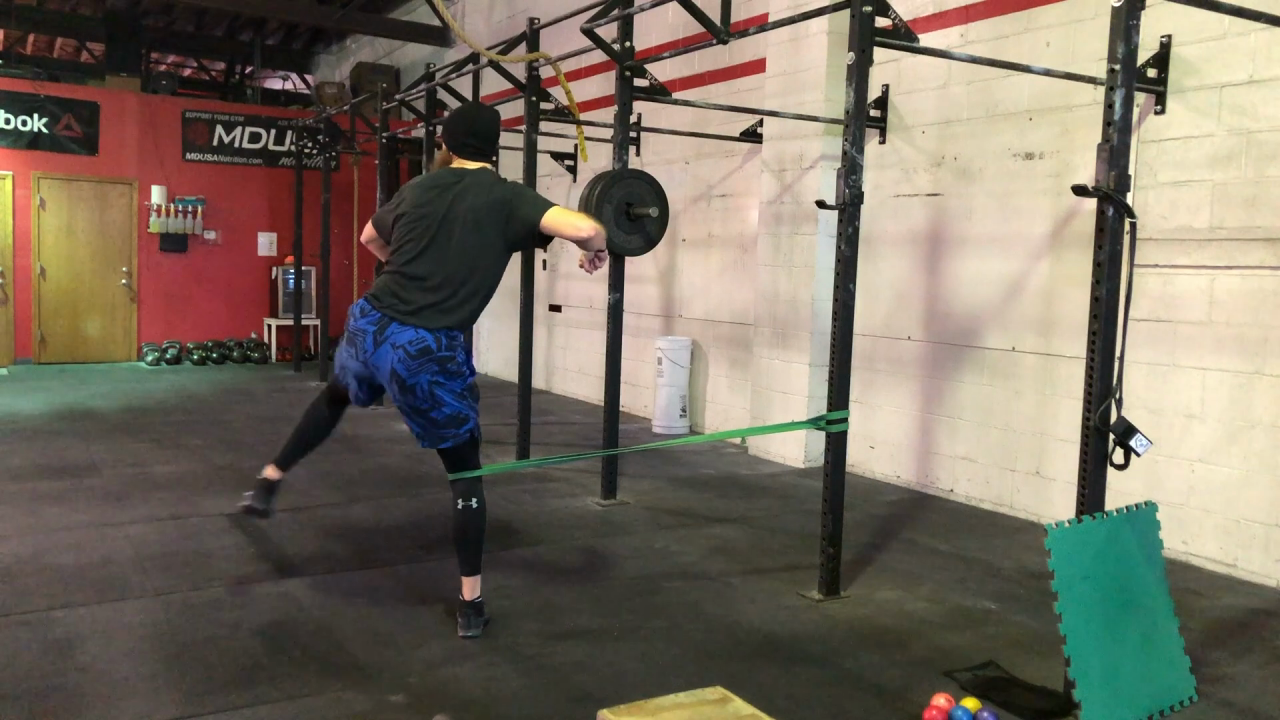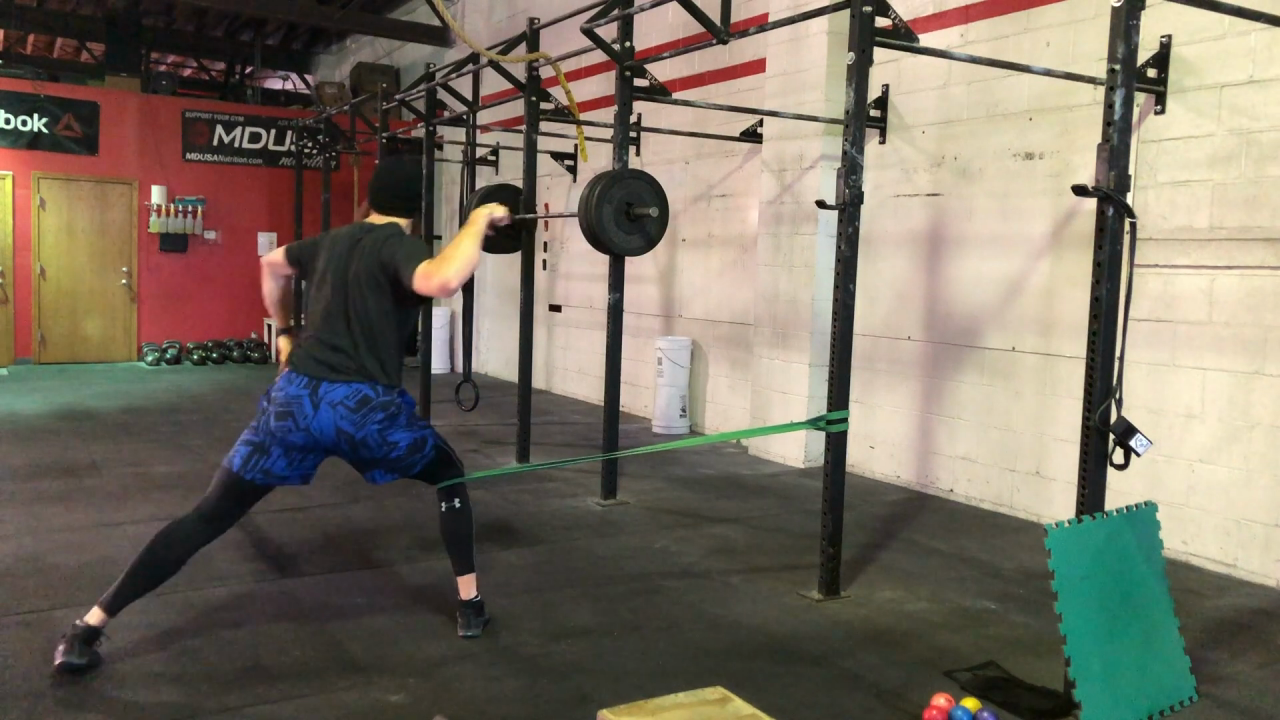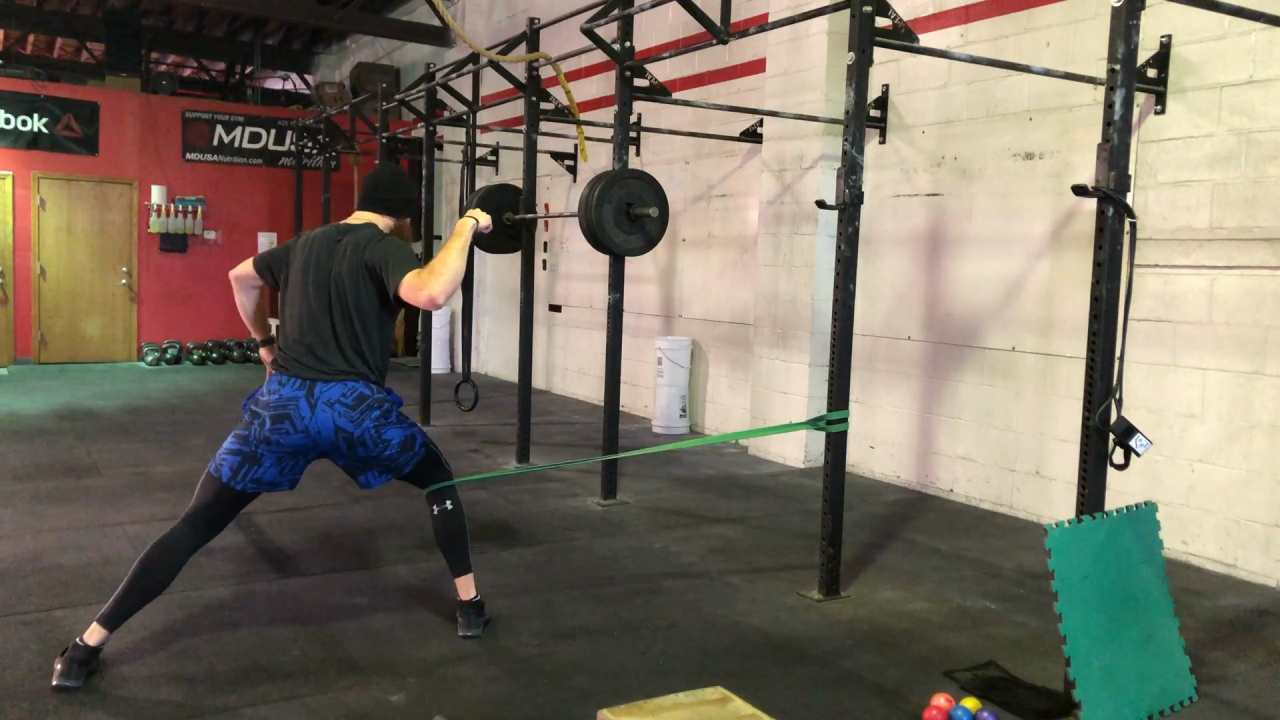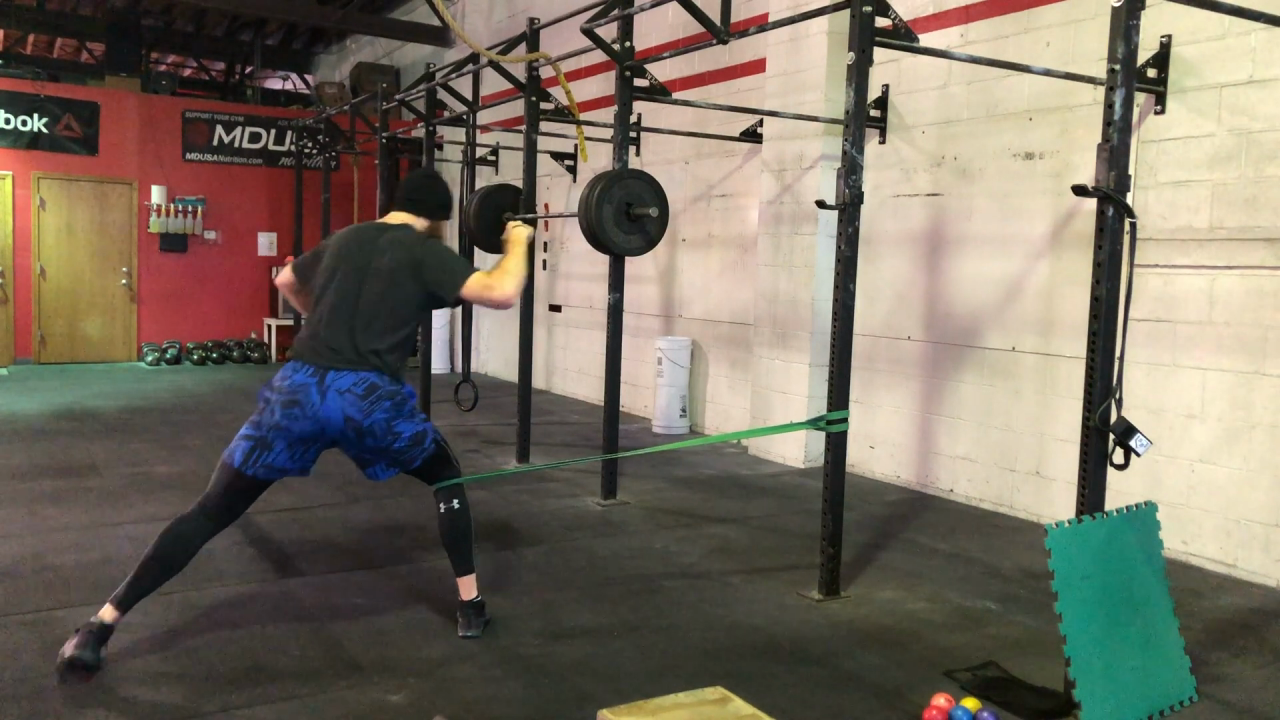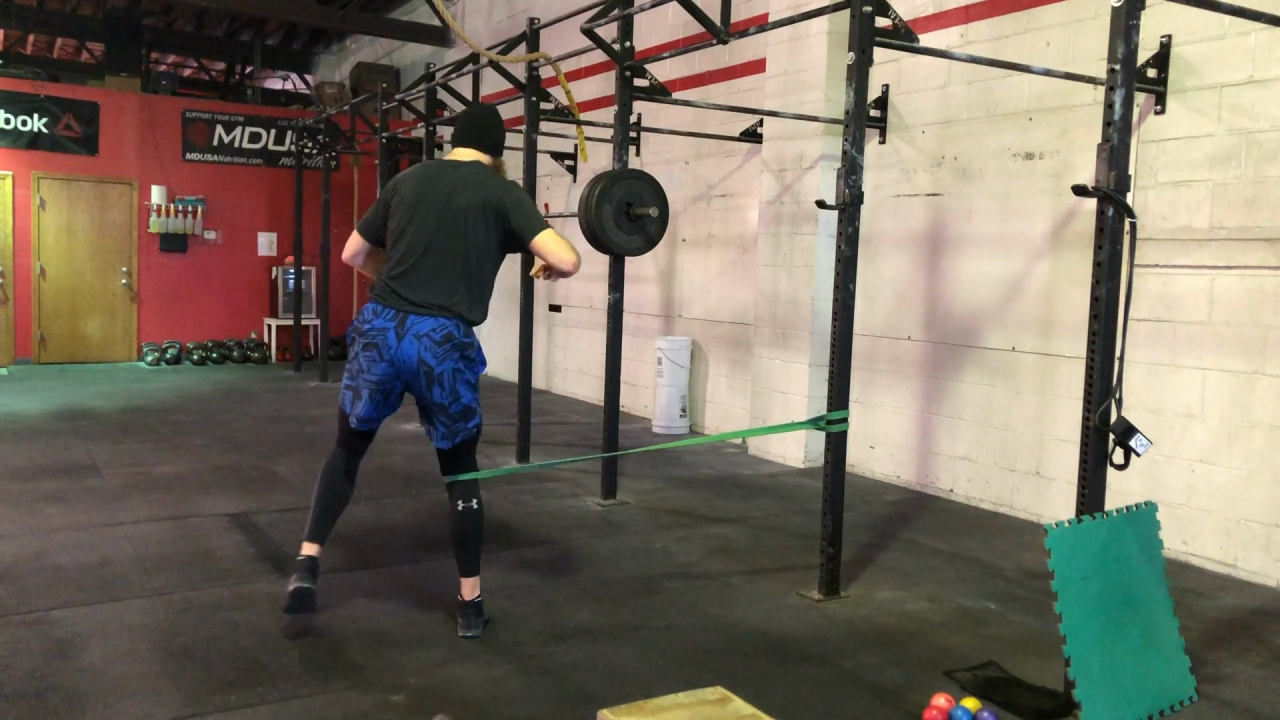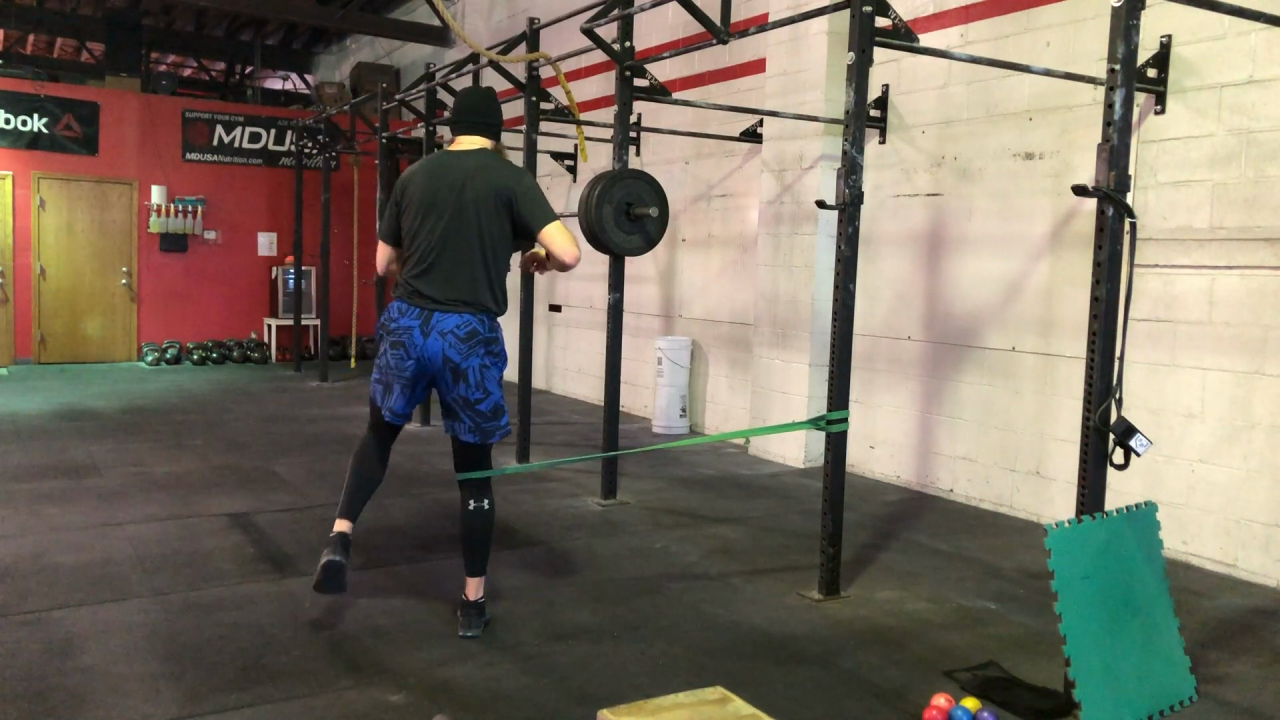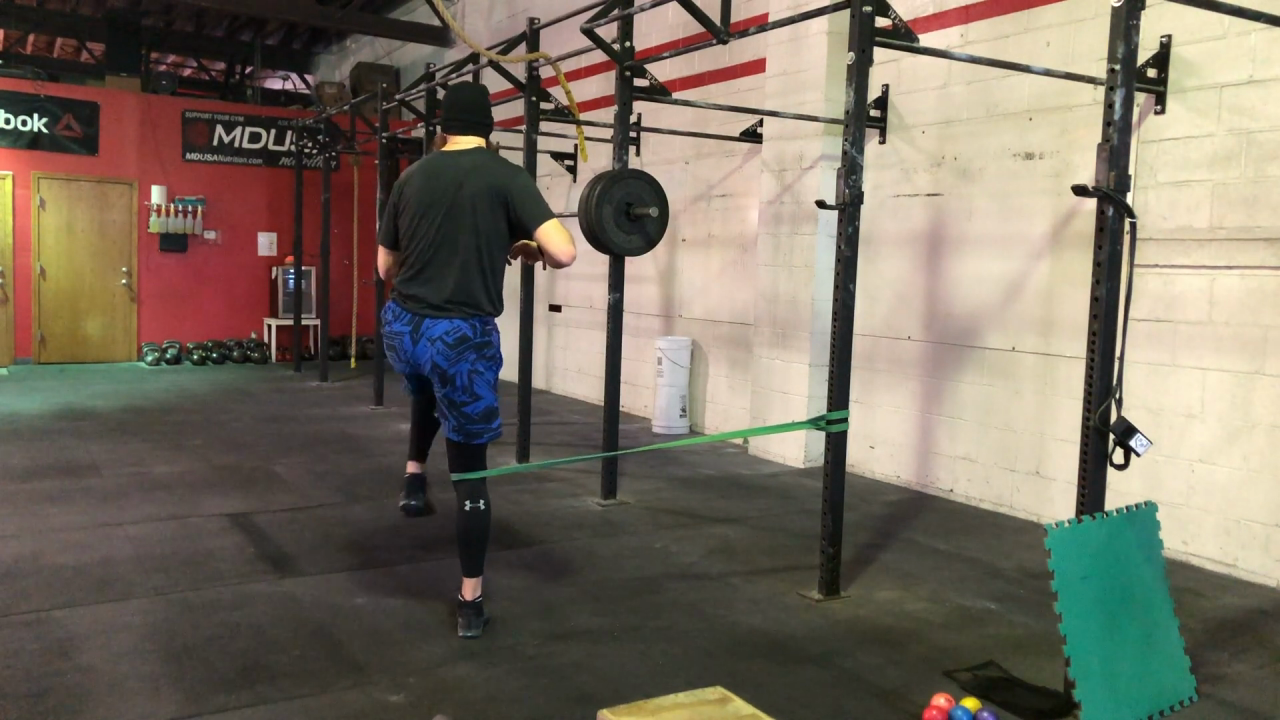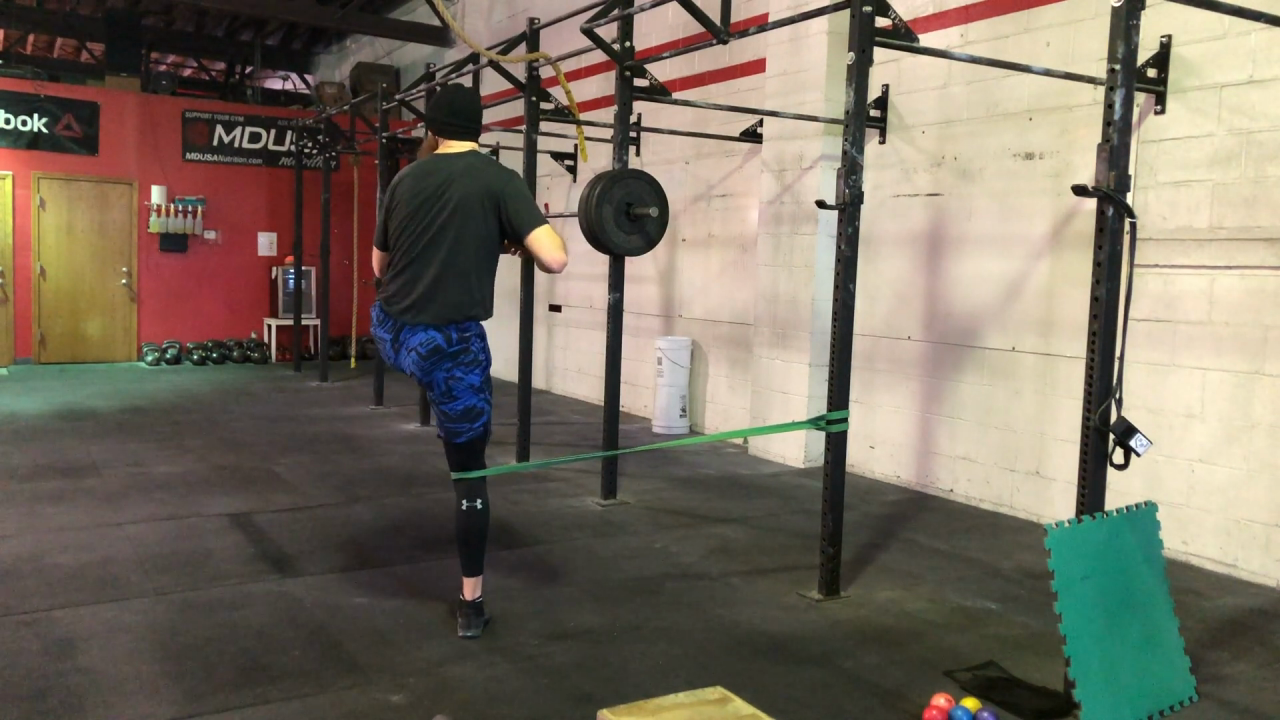
dt=0.5s
person 1, frame 1
left shoulder: (417, 189)
right shoulder: (506, 196)
left elbow: (370, 239)
right elbow: (584, 227)
right wrist: (593, 250)
left hip: (370, 324)
right hip: (431, 351)
left knee: (334, 395)
right knee: (465, 474)
left ankle: (265, 483)
right ankle: (471, 606)
person 1, frame 2
left shoulder: (332, 241)
right shoulder: (402, 248)
left elbow: (271, 266)
right elbow: (439, 282)
left wrist: (285, 335)
right wrist: (480, 219)
left hip: (294, 398)
right hip: (365, 407)
left knee: (206, 519)
right knee: (449, 477)
left ankle: (86, 632)
right ankle: (469, 606)
person 1, frame 3
left shoulder: (307, 243)
right shoulder: (383, 248)
left elbow: (241, 277)
right elbow: (431, 293)
left wrist: (265, 343)
right wrist: (464, 230)
left hip: (282, 402)
right hip: (354, 407)
left knee: (196, 525)
right knee: (438, 479)
left ankle: (86, 647)
right ankle: (470, 607)
person 1, frame 4
left shoulder: (344, 239)
right shoulder: (425, 253)
left elbow: (286, 281)
right elbow: (502, 293)
right wrist: (518, 244)
left hip: (298, 387)
right hip: (367, 396)
left knee: (211, 511)
right knee: (446, 477)
left ankle: (99, 627)
right ankle: (471, 606)
person 1, frame 5
left shoulder: (406, 179)
right shoulder: (501, 192)
left elbow: (352, 255)
right elbow: (566, 260)
right wrist: (551, 269)
left hip: (377, 327)
right hip: (444, 342)
left knee: (348, 449)
right knee: (460, 471)
left ankle: (307, 568)
right ankle: (470, 605)
person 1, frame 6
left shoulder: (414, 176)
right shoulder: (510, 179)
left elbow: (383, 264)
right elbow: (569, 254)
right wrist: (542, 260)
left hip: (405, 324)
right hip: (469, 335)
left knee: (379, 434)
right knee: (474, 470)
left ankle: (338, 542)
right ankle: (472, 604)
person 1, frame 7
left shoulder: (411, 176)
right shoulder: (505, 177)
left elbow: (385, 266)
right elbow: (564, 253)
right wrist: (532, 252)
left hip: (402, 327)
right hip: (464, 337)
left knee: (426, 391)
right knee: (469, 470)
left ankle: (414, 481)
right ankle: (470, 603)
person 1, frame 8
left shoulder: (405, 179)
right shoulder: (499, 181)
right elbow: (554, 260)
right wrist: (513, 244)
left hip: (389, 331)
right hip: (446, 344)
right knee: (469, 472)
right ankle: (471, 604)
